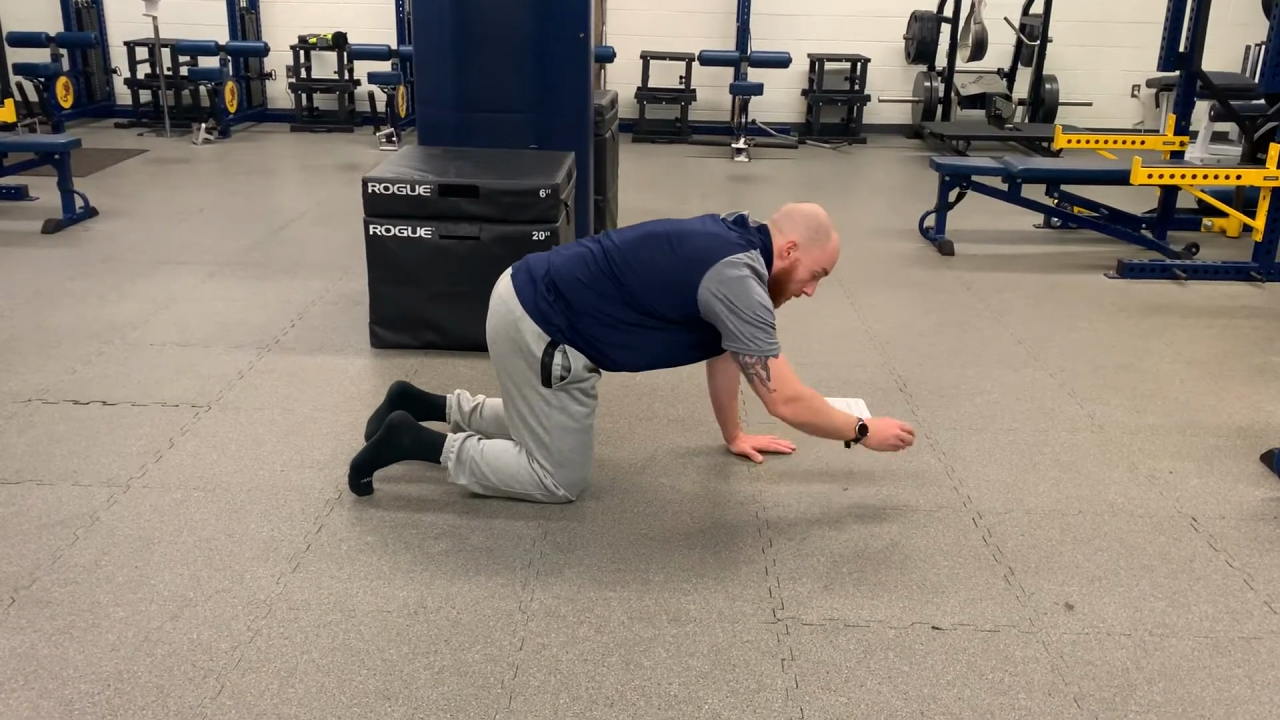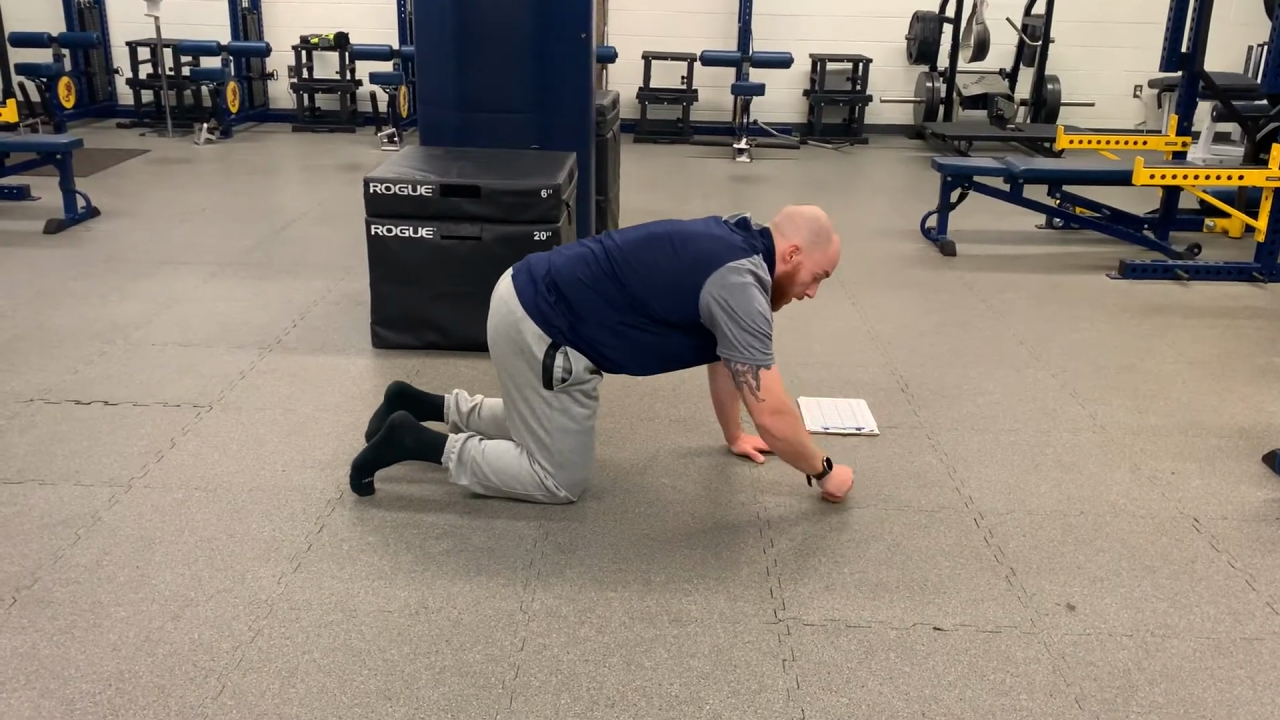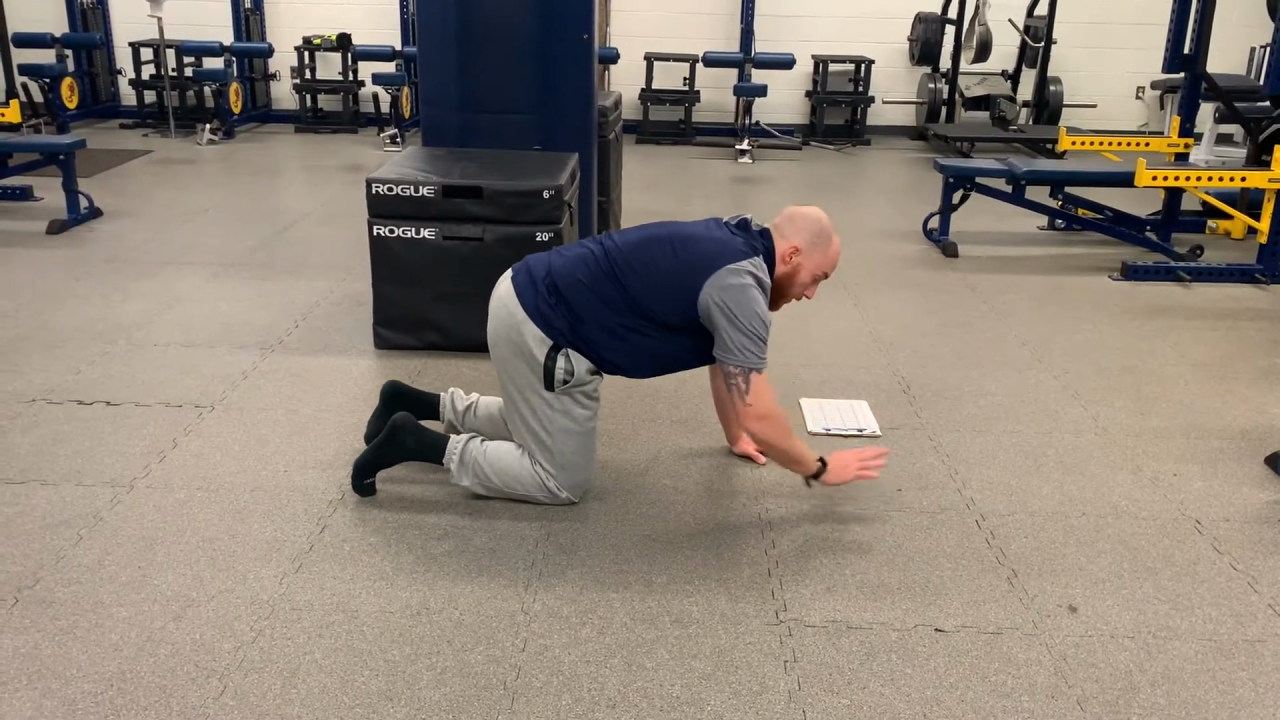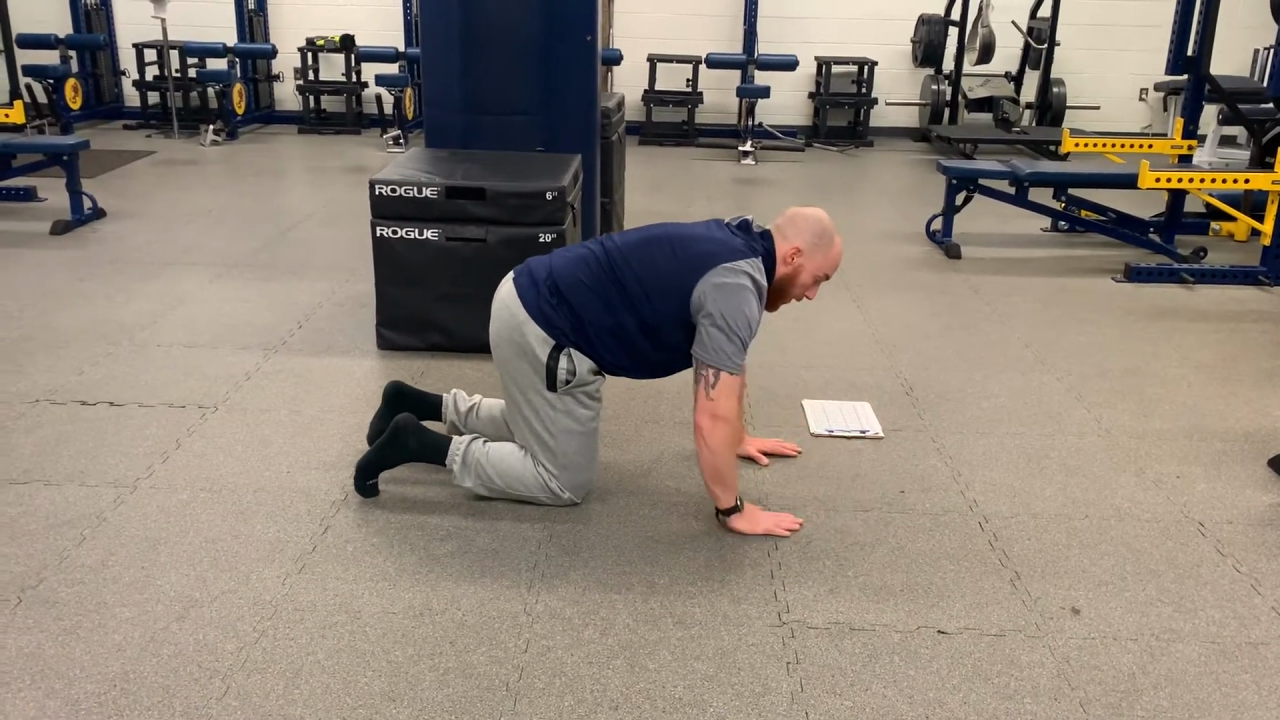
dt=0.3s
person 1, frame 1
left shoulder: (734, 243)
right shoulder: (737, 279)
left elbow: (722, 353)
right elbow: (786, 400)
left wrist: (734, 435)
right wrist: (865, 431)
left hip: (533, 302)
right hip: (541, 327)
left knee: (547, 429)
right knee: (559, 477)
left ankle: (425, 405)
right ankle: (422, 442)
person 1, frame 2
left shoulder: (735, 245)
right shoulder: (740, 285)
left elbow: (723, 358)
right elbow: (772, 414)
left wrist: (734, 436)
right wrist: (824, 473)
left hip: (531, 303)
right hip: (540, 327)
left knee: (539, 429)
right knee: (559, 479)
left ankle: (421, 405)
right ankle: (418, 442)
person 1, frame 3
left shoulder: (737, 245)
right shoulder: (738, 286)
left elbow: (723, 358)
right elbow: (759, 418)
left wrist: (737, 439)
right wrist: (823, 467)
left hip: (533, 299)
right hip: (543, 326)
left knee: (537, 427)
right knee: (562, 479)
left ankle: (421, 403)
right ankle: (422, 444)
person 1, frame 4
left shoulder: (738, 246)
right shoulder: (737, 288)
left elbow: (722, 366)
right elbow: (712, 418)
left wrist: (737, 439)
right wrist: (732, 511)
left hip: (531, 302)
right hip: (544, 330)
left knee: (539, 430)
right knee: (564, 480)
left ankle: (418, 404)
right ankle: (422, 444)
